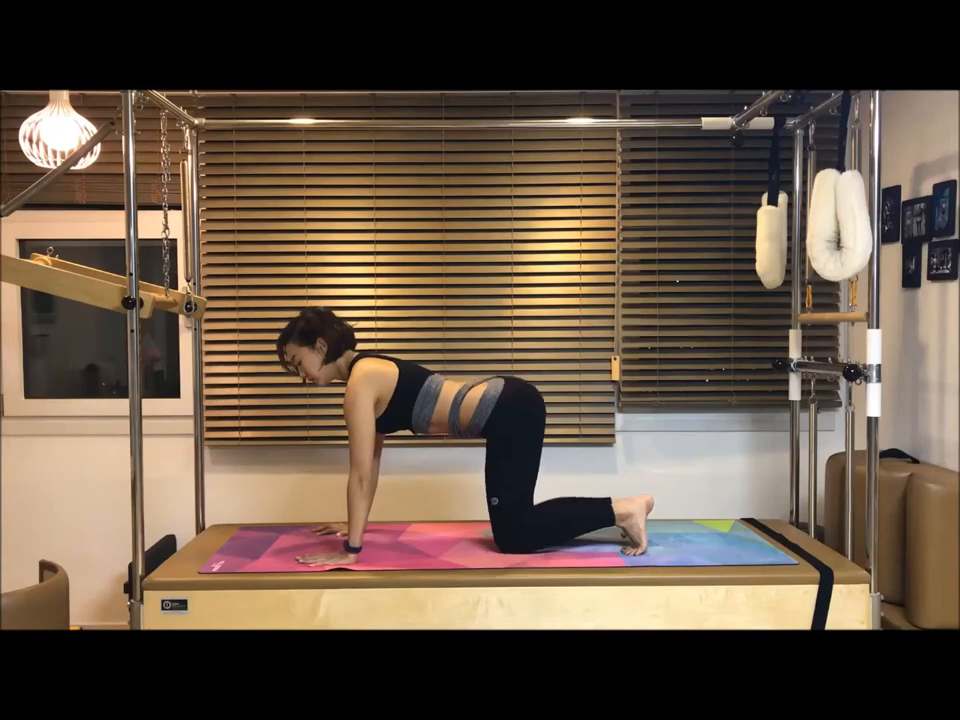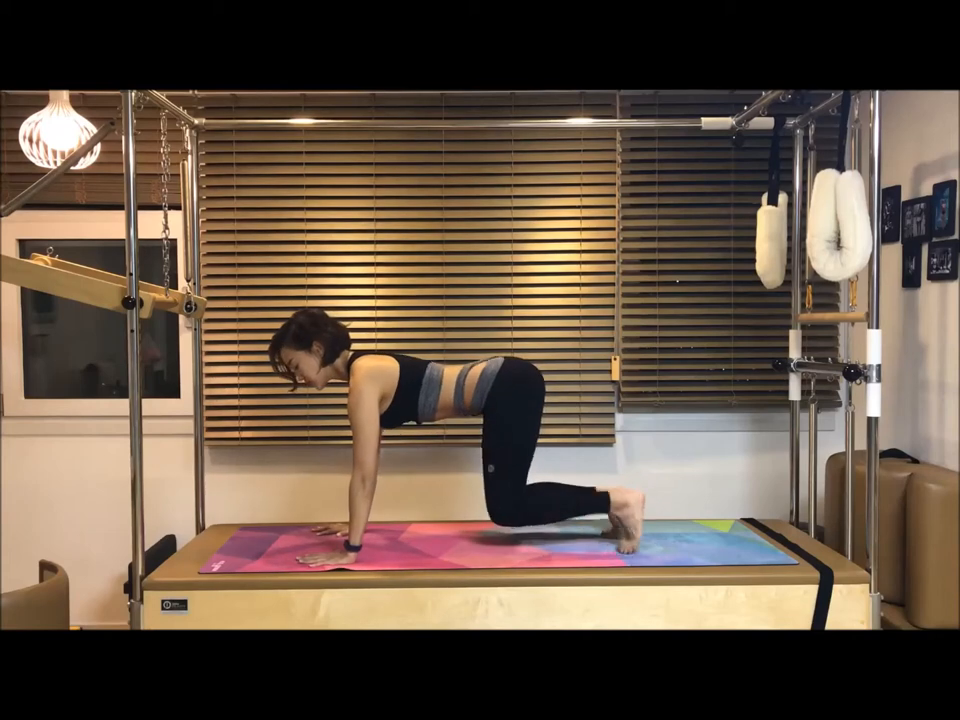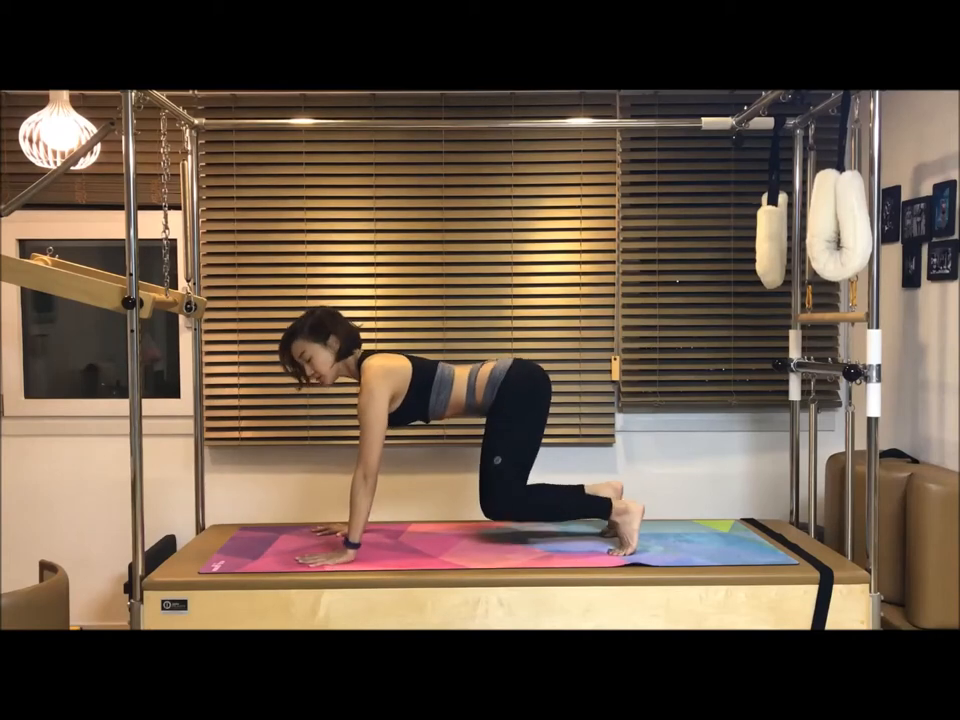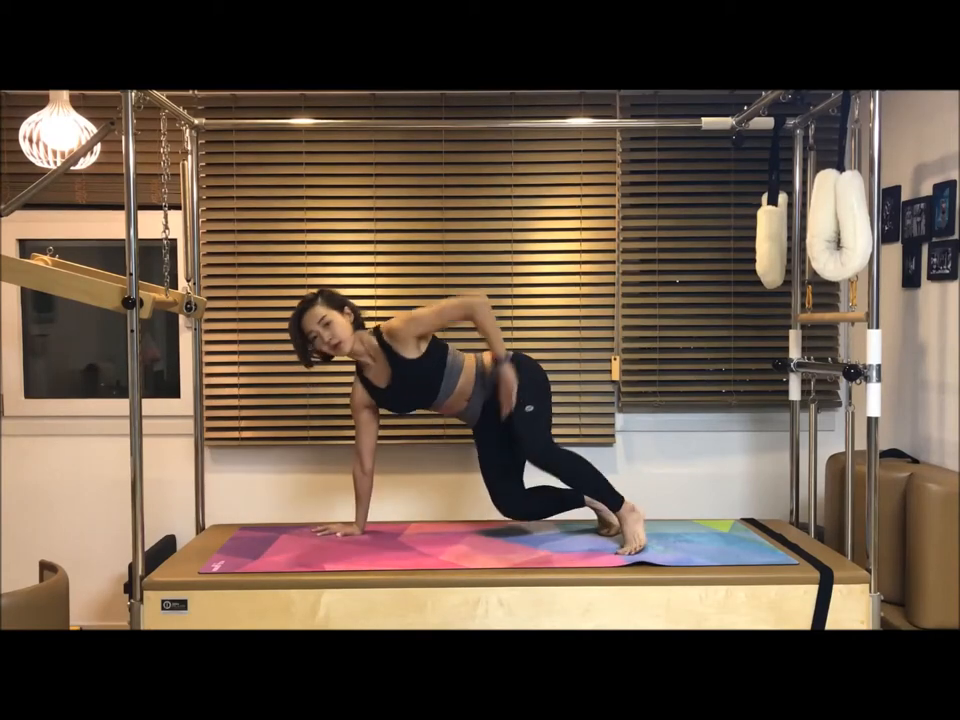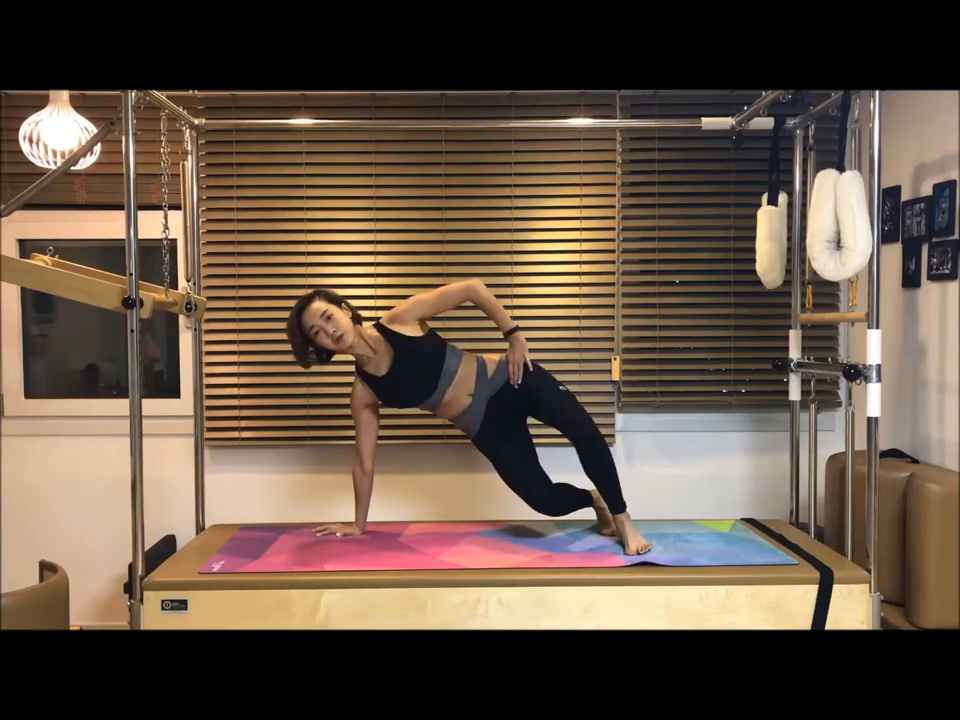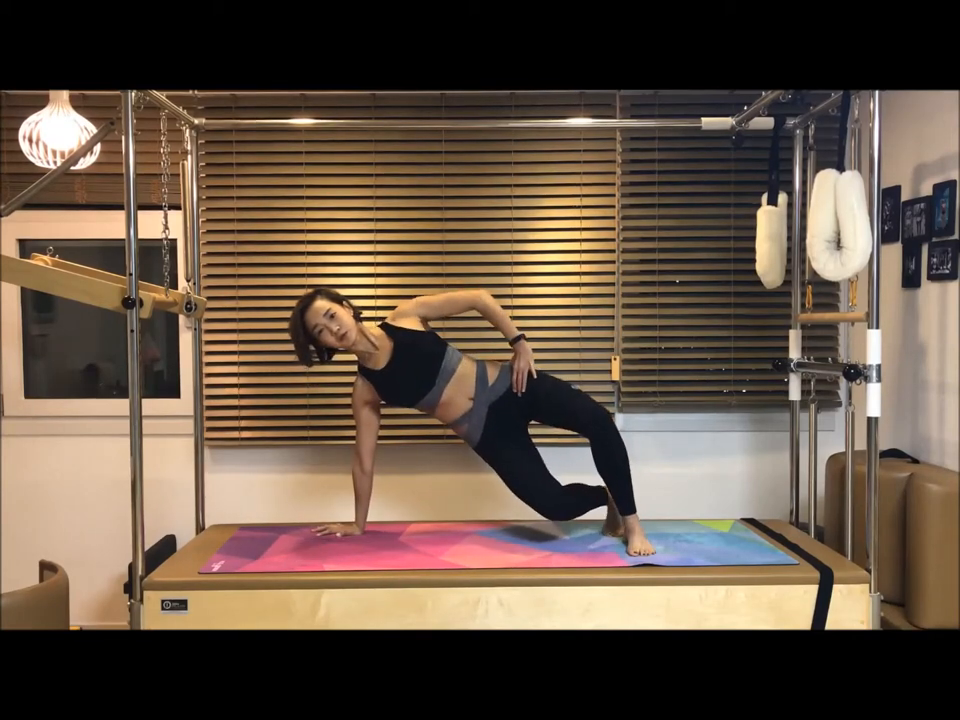
dt=0.5s
person 1, frame 1
left shoulder: (359, 384)
right shoulder: (369, 372)
left elbow: (361, 474)
right elbow: (372, 463)
left wrist: (351, 550)
right wrist: (355, 525)
left hip: (510, 413)
right hip: (509, 403)
left knee: (512, 537)
right knee: (513, 520)
left ankle: (624, 512)
right ankle: (625, 506)
person 1, frame 2
left shoulder: (362, 380)
right shoulder: (367, 371)
left elbow: (364, 472)
right elbow: (368, 465)
left wrist: (351, 548)
right wrist: (355, 524)
left hip: (510, 387)
right hip: (507, 383)
left knee: (505, 507)
right knee: (506, 494)
left ankle: (619, 502)
right ankle: (612, 498)
person 1, frame 3
left shoulder: (375, 376)
right shoulder: (373, 372)
left elbow: (367, 470)
right elbow: (369, 466)
left wrist: (350, 547)
right wrist: (355, 525)
left hip: (520, 386)
right hip: (508, 391)
left knee: (504, 501)
right knee: (496, 503)
left ankle: (619, 509)
right ankle: (600, 492)
person 1, frame 4
left shoulder: (399, 334)
right shoulder: (362, 391)
left elbow: (475, 303)
right elbow: (364, 460)
left wrist: (503, 363)
right wrist: (359, 523)
left hip: (514, 376)
right hip: (485, 416)
left knee: (536, 447)
right knee: (513, 505)
left ankle: (625, 509)
right ankle: (593, 499)
person 1, frame 5
left shoulder: (401, 320)
right shoulder: (364, 391)
left elbow: (472, 288)
right elbow: (364, 461)
left wrist: (514, 335)
right wrist: (358, 523)
left hip: (509, 379)
right hip: (486, 426)
left knee: (580, 427)
right knee: (543, 499)
left ankle: (622, 518)
right ankle: (595, 500)
person 1, frame 6
left shoulder: (405, 316)
right shoulder: (365, 389)
left elbow: (479, 298)
right elbow: (364, 460)
left wrist: (519, 342)
right wrist: (358, 523)
left hip: (509, 386)
right hip: (488, 432)
left knee: (597, 420)
right knee: (553, 505)
left ankle: (631, 521)
right ankle: (607, 496)
